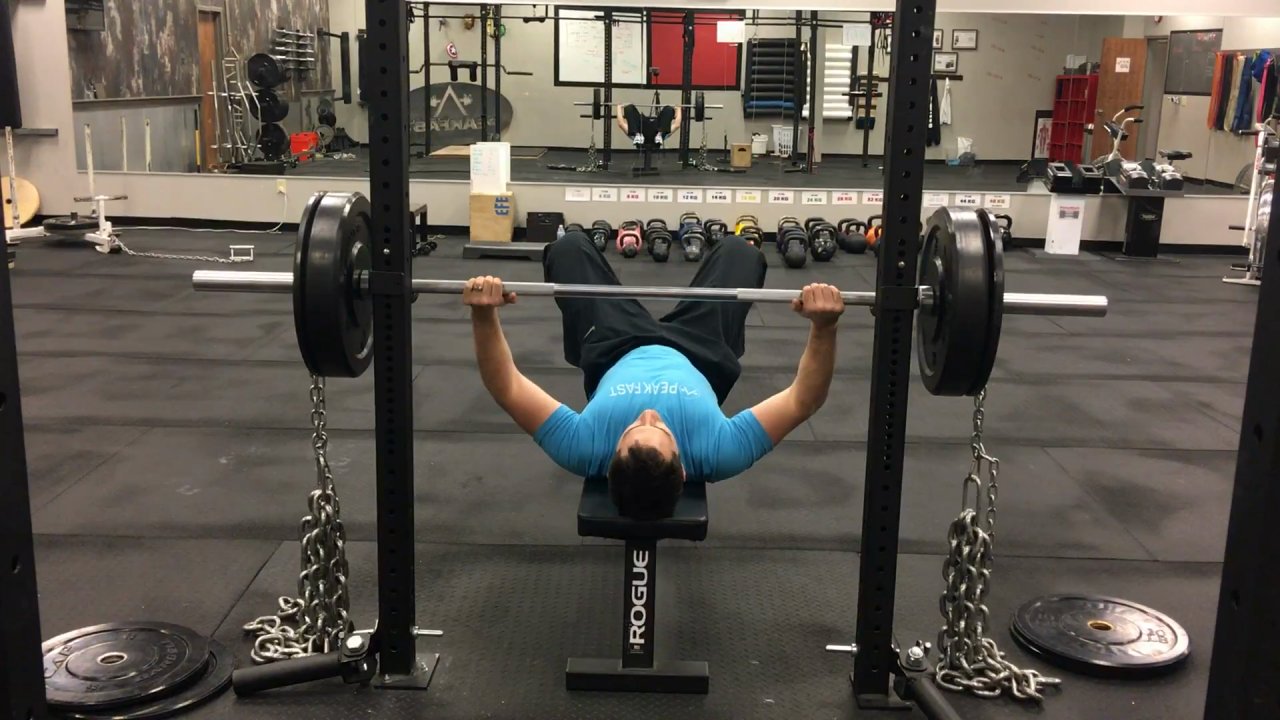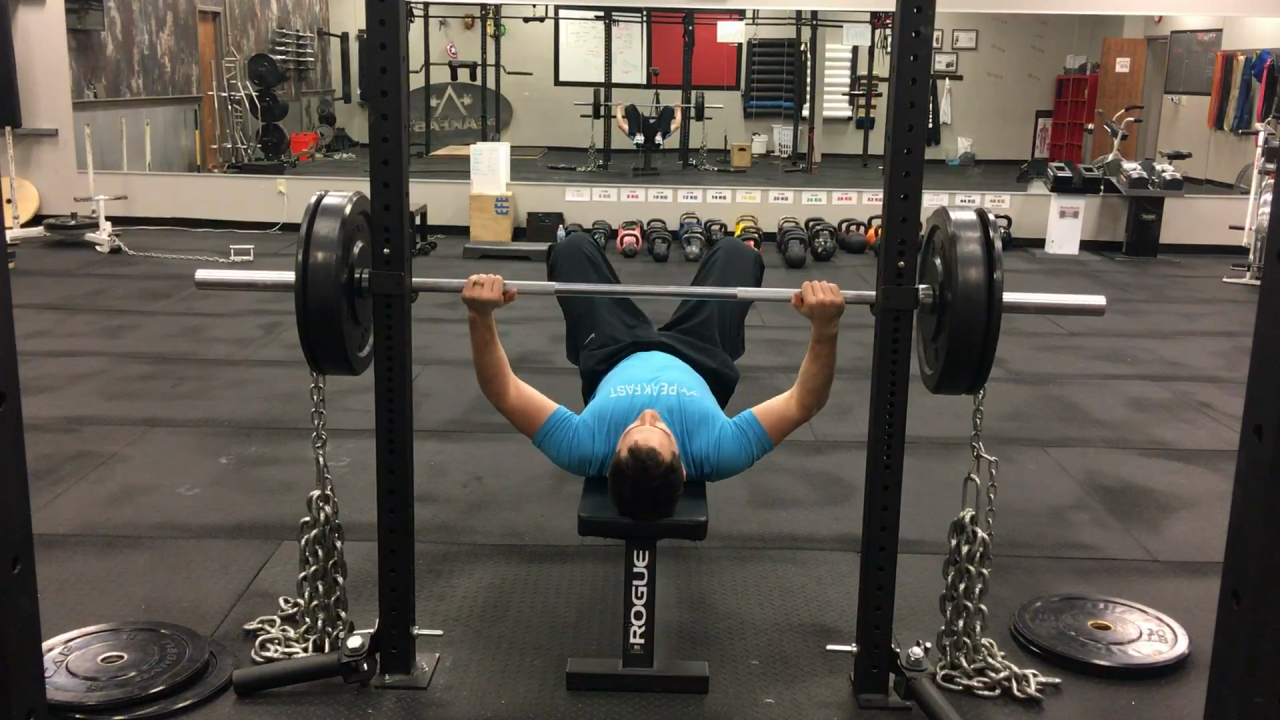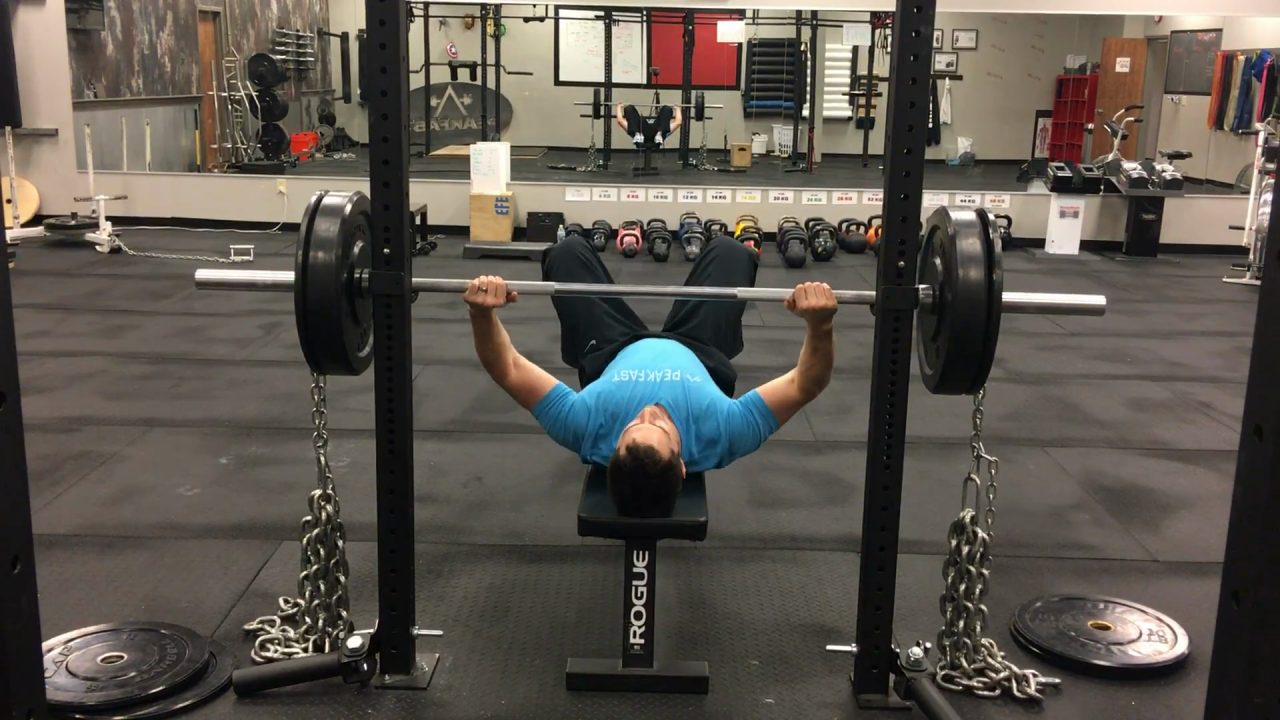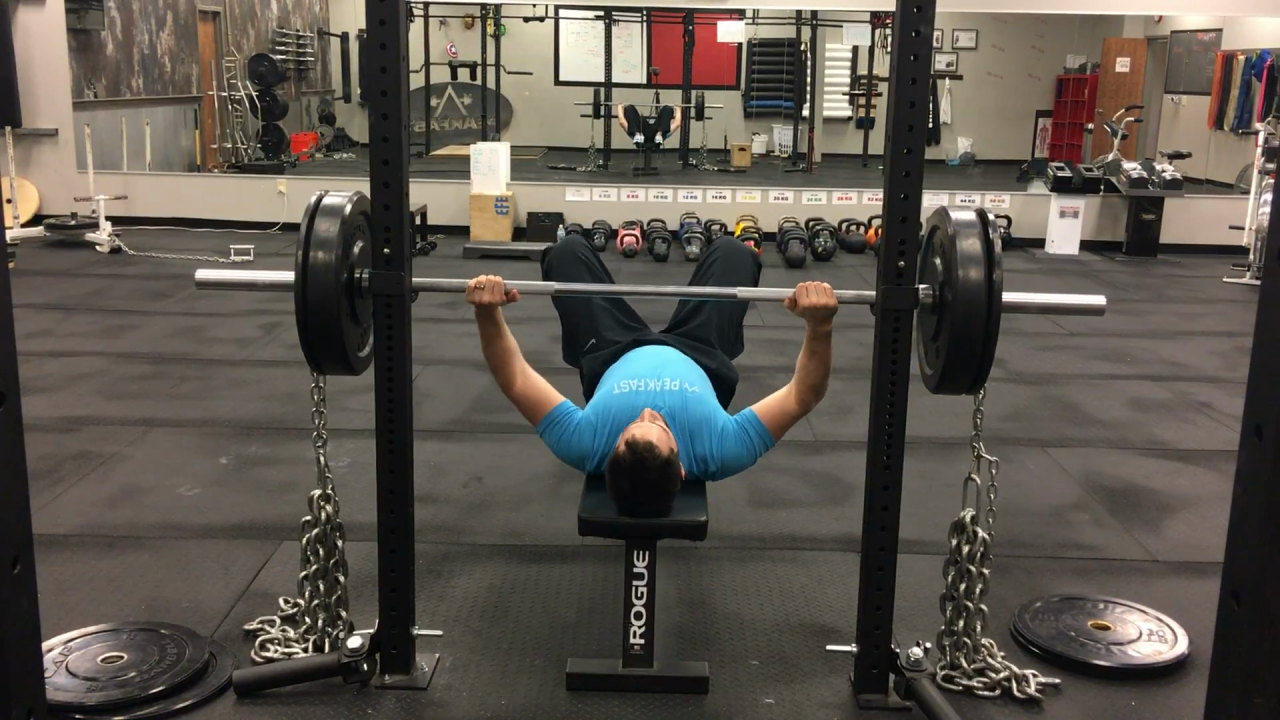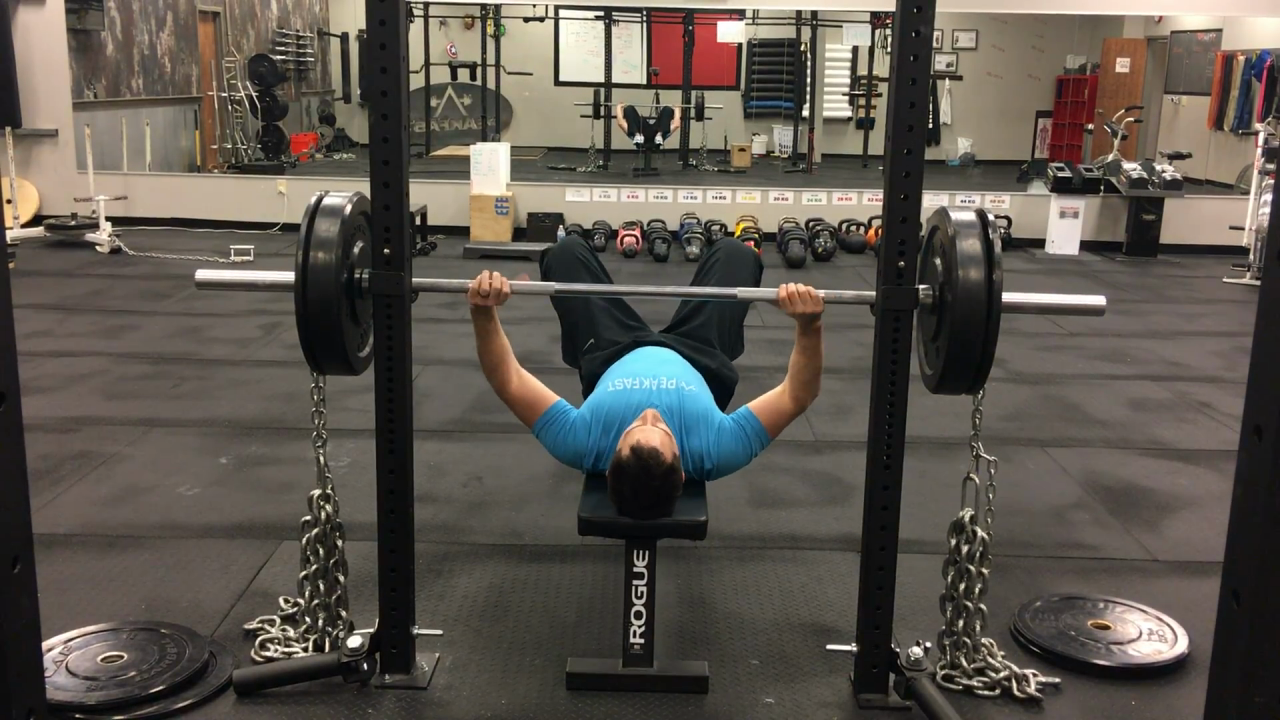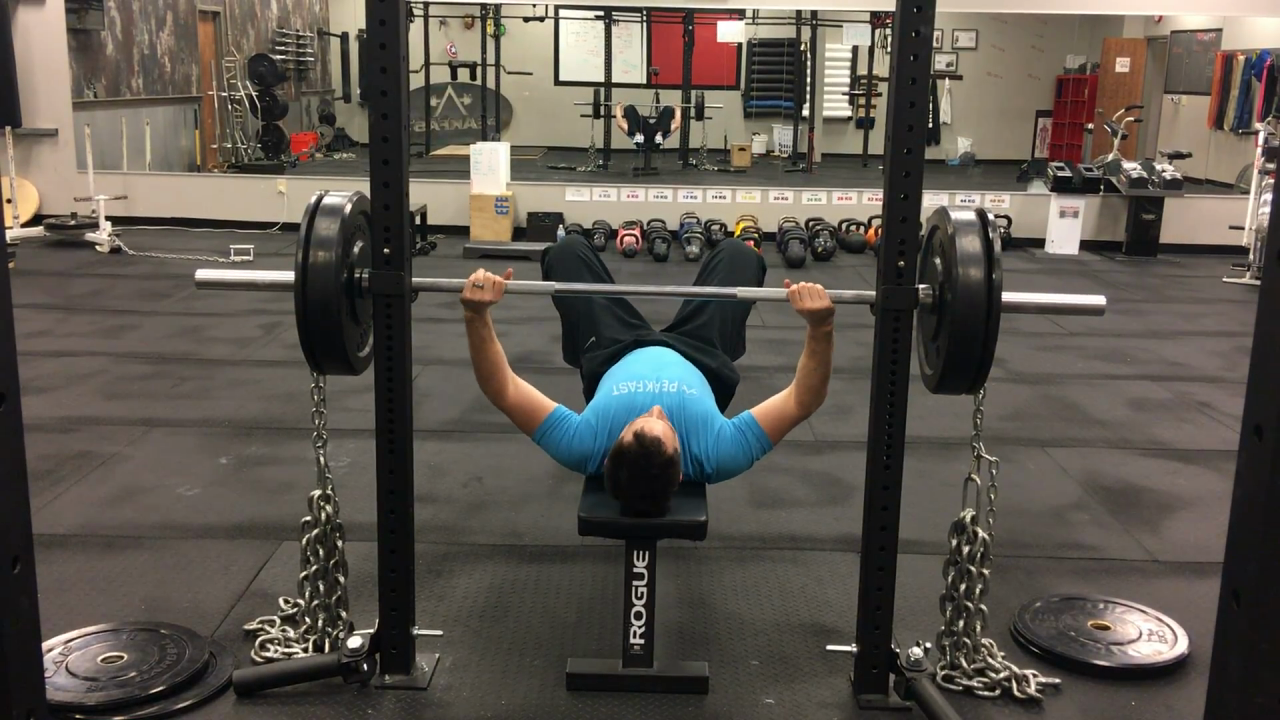
dt=0.4s
person 1, frame 1
left shoulder: (586, 450)
right shoulder: (714, 453)
left elbow: (507, 388)
right elbow: (803, 400)
left wrist: (484, 316)
right wrist: (823, 327)
left hip: (614, 357)
right hip: (696, 360)
left knee: (569, 246)
right knee: (739, 251)
person 1, frame 2
left shoulder: (586, 450)
right shoulder: (715, 453)
left elbow: (504, 392)
right elbow: (804, 401)
left wrist: (481, 316)
right wrist: (825, 326)
left hip: (614, 361)
right hip: (697, 363)
left knee: (573, 246)
right knee: (736, 252)
person 1, frame 3
left shoulder: (587, 430)
right shoulder: (720, 437)
left elbow: (507, 368)
right elbow: (806, 384)
left wrist: (482, 313)
right wrist: (820, 324)
left hip: (613, 353)
right hip: (697, 354)
left knee: (567, 251)
right knee: (729, 250)
person 1, frame 4
left shoulder: (586, 445)
right shoulder: (717, 452)
left elbow: (514, 379)
right elbow: (803, 395)
left wrist: (487, 313)
right wrist: (819, 325)
left hip: (616, 361)
right hip: (696, 361)
left knee: (569, 249)
right knee: (731, 251)
person 1, frame 5
left shoulder: (584, 445)
right shoulder: (714, 451)
left elbow: (508, 381)
right elbow: (798, 395)
left wrist: (485, 313)
right wrist: (808, 326)
left hip: (613, 360)
right hip: (696, 363)
left knee: (568, 250)
right knee: (734, 252)
person 1, frame 6
left shoulder: (584, 448)
right shoulder: (715, 454)
left elbow: (501, 390)
right elbow: (804, 399)
left wrist: (477, 314)
right wrist: (820, 327)
left hip: (614, 361)
right hip: (698, 363)
left knee: (569, 249)
right knee: (736, 253)
